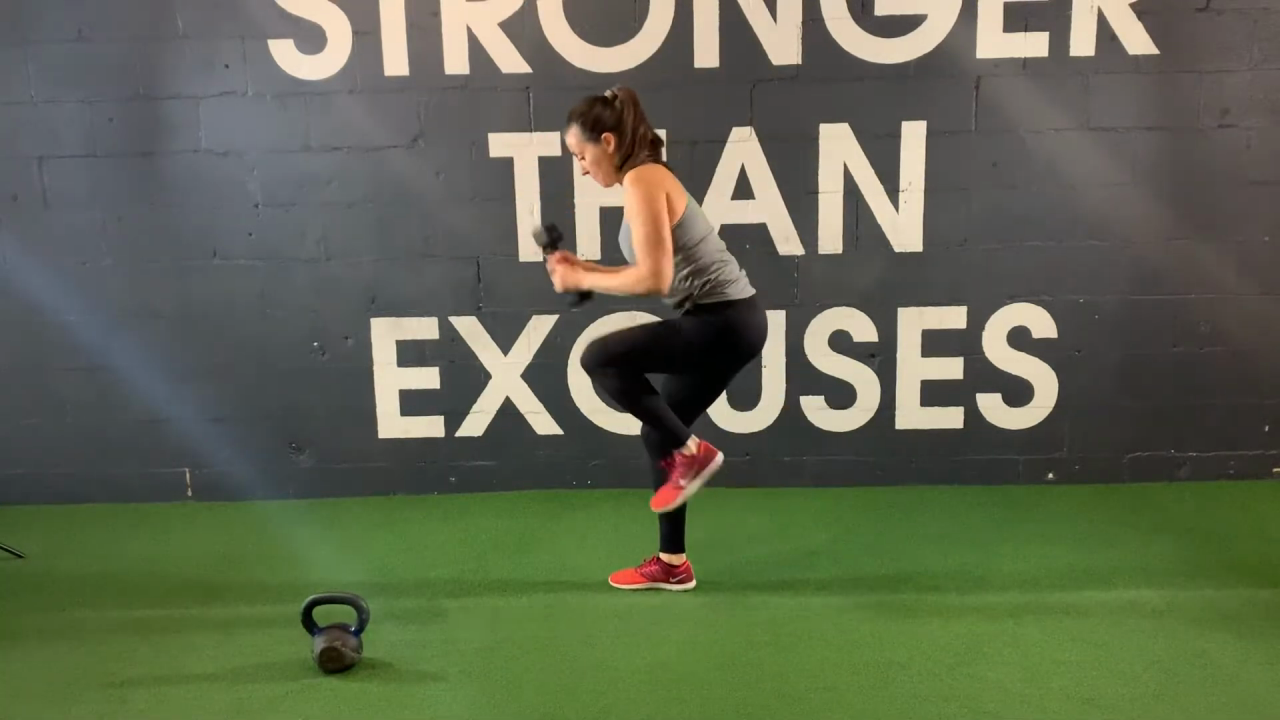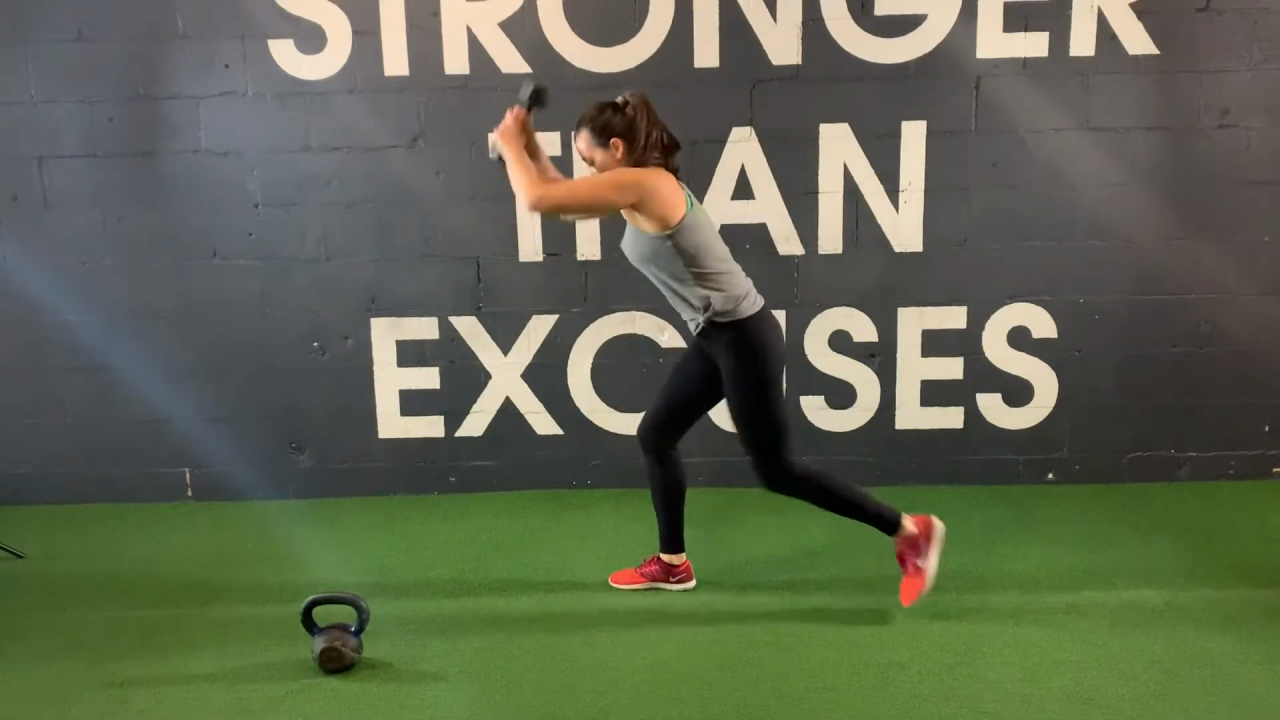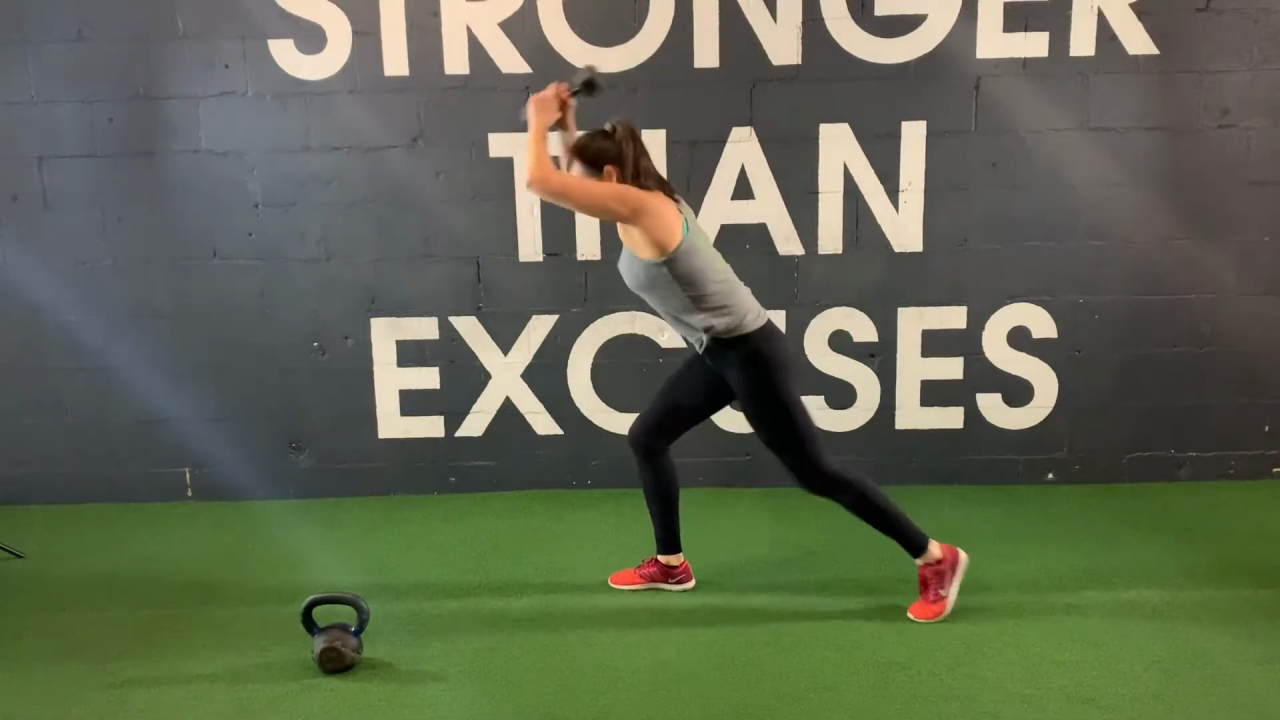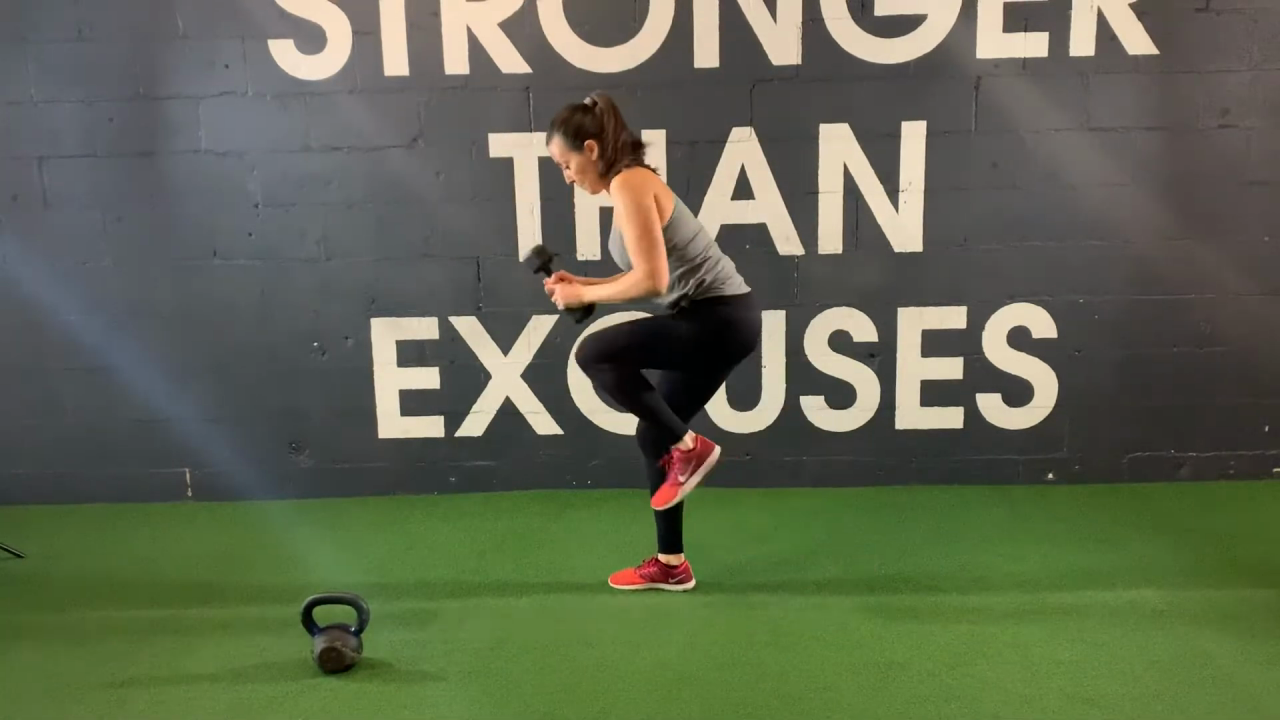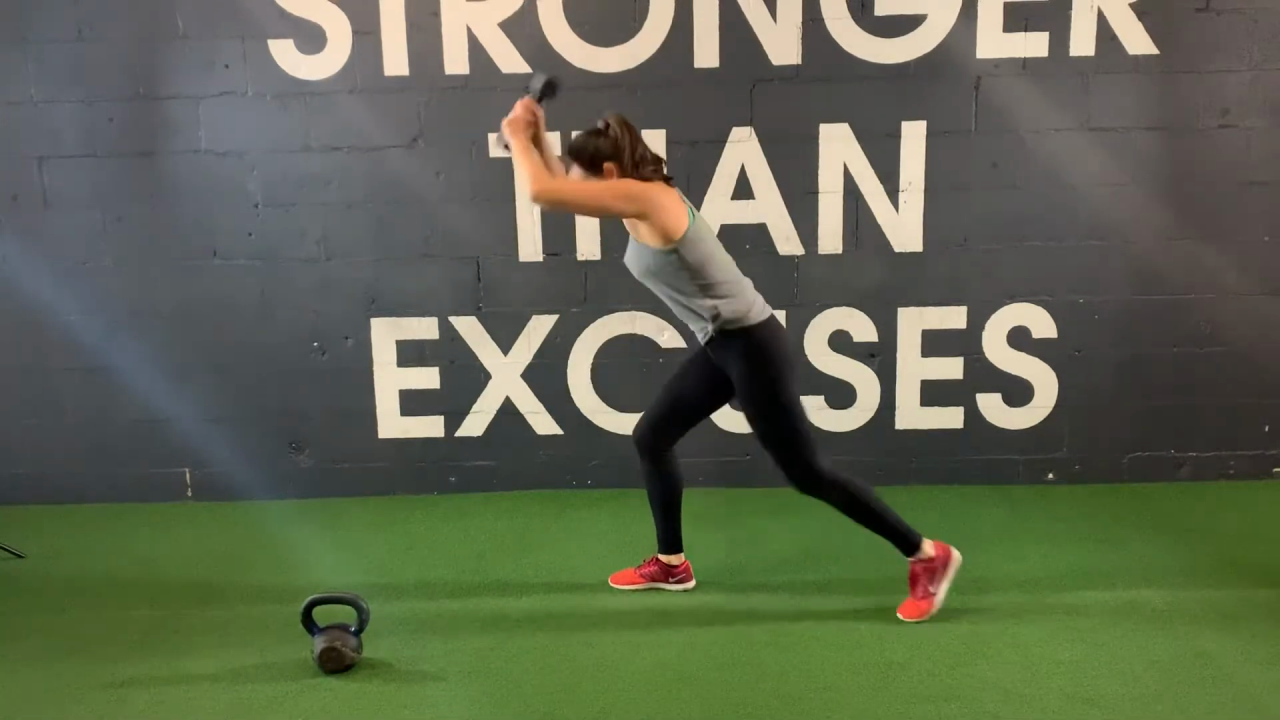
dt=0.4s
person 1, frame 1
left shoulder: (643, 182)
right shoulder: (644, 179)
left elbow: (654, 279)
right elbow: (647, 268)
left wrist: (585, 279)
right wrist: (581, 269)
left hip: (726, 320)
right hip: (718, 320)
left knee: (599, 357)
right knee: (662, 432)
left ankle: (692, 452)
right ankle: (673, 563)
person 1, frame 2
left shoulder: (639, 183)
right shoulder: (648, 185)
left elbow: (539, 199)
right elbow: (563, 191)
left wrist: (510, 145)
right wrist: (528, 146)
left hip: (743, 337)
right hip: (718, 336)
left knee: (775, 470)
right knee: (654, 434)
left ankle: (911, 531)
right ankle: (672, 563)
person 1, frame 3
left shoulder: (641, 206)
right shoulder: (649, 204)
left elbow: (539, 181)
right elbow: (572, 179)
left wrist: (537, 122)
right wrist: (565, 124)
left hip: (748, 351)
right hip: (721, 351)
left knee: (814, 472)
right knee: (646, 438)
left ankle: (937, 559)
right ankle: (670, 563)
person 1, frame 4
left shoulder: (630, 185)
right shoulder: (628, 183)
left elbow: (651, 281)
right elbow: (642, 273)
left wrist: (581, 294)
right wrist: (578, 285)
left hip: (723, 317)
right hip: (711, 317)
left knee: (596, 354)
right knee: (655, 433)
left ankle: (688, 449)
right ankle: (671, 563)
person 1, frame 5
left shoulder: (645, 197)
right shoulder: (646, 200)
left elbow: (547, 191)
right elbow: (559, 188)
left wrist: (518, 138)
right wrist: (534, 136)
left hip: (751, 346)
right hip: (723, 344)
left knee: (806, 472)
right knee: (650, 436)
left ankle: (929, 558)
right ankle: (671, 562)
